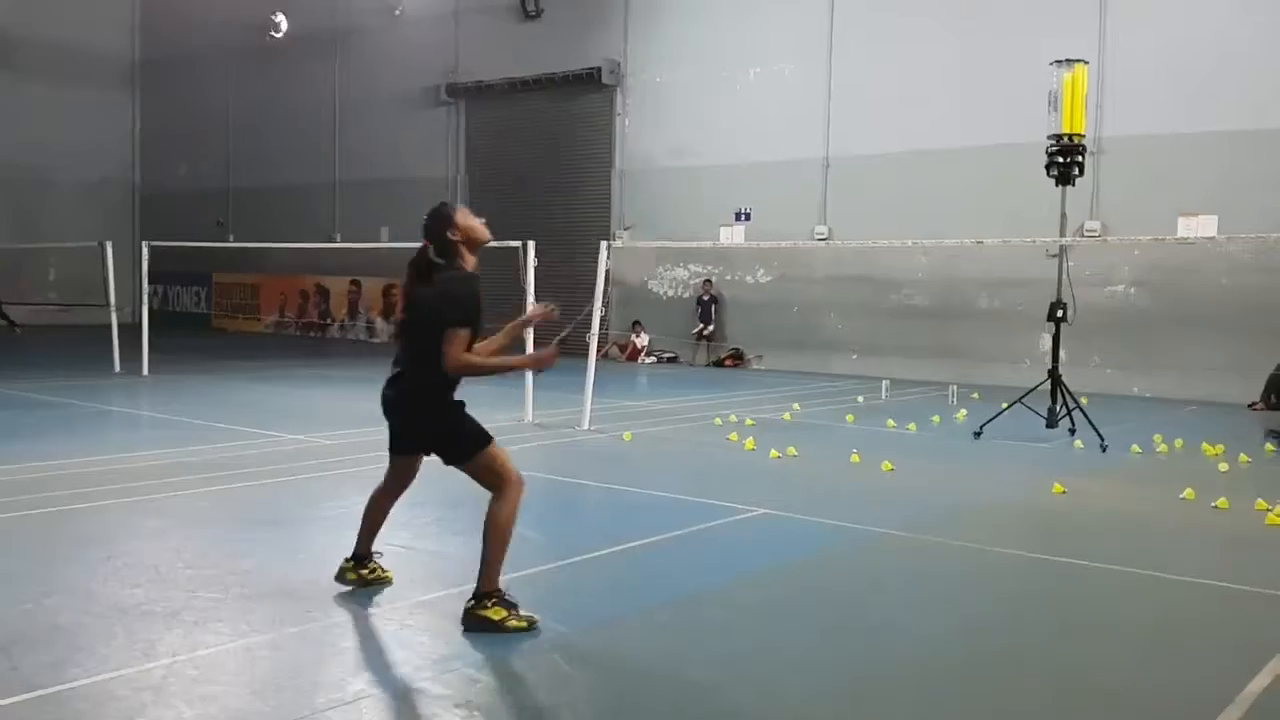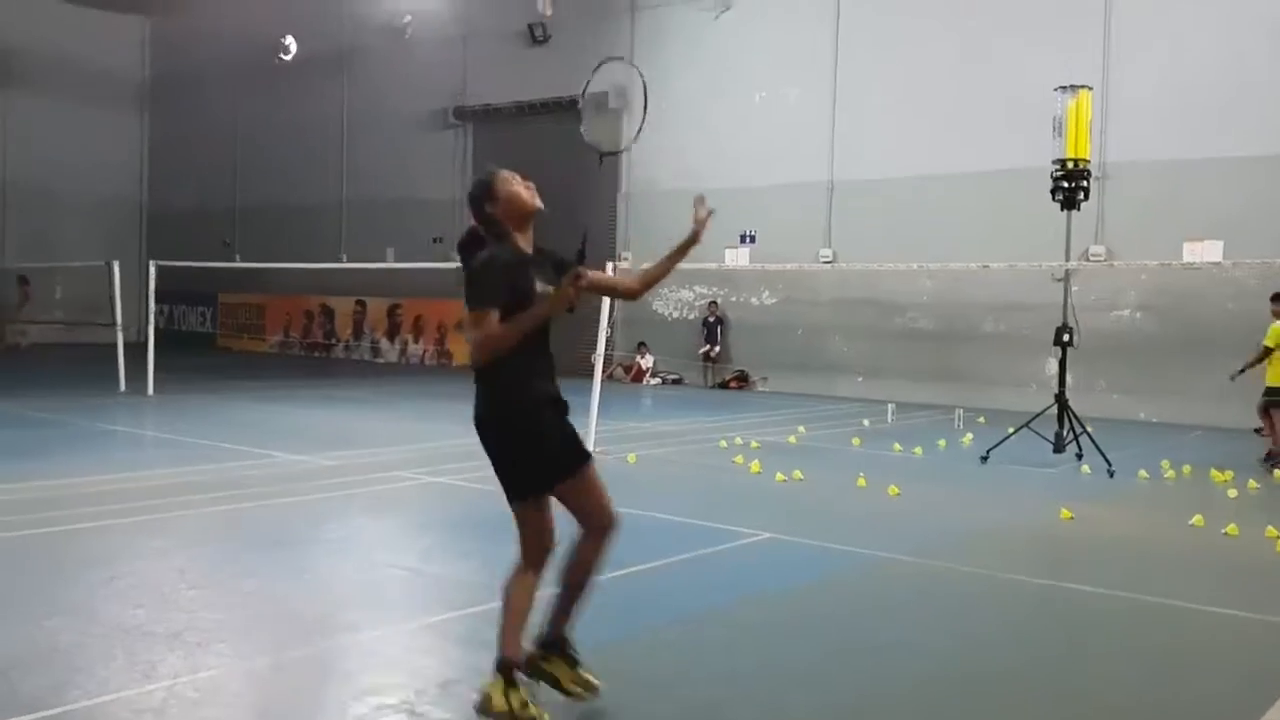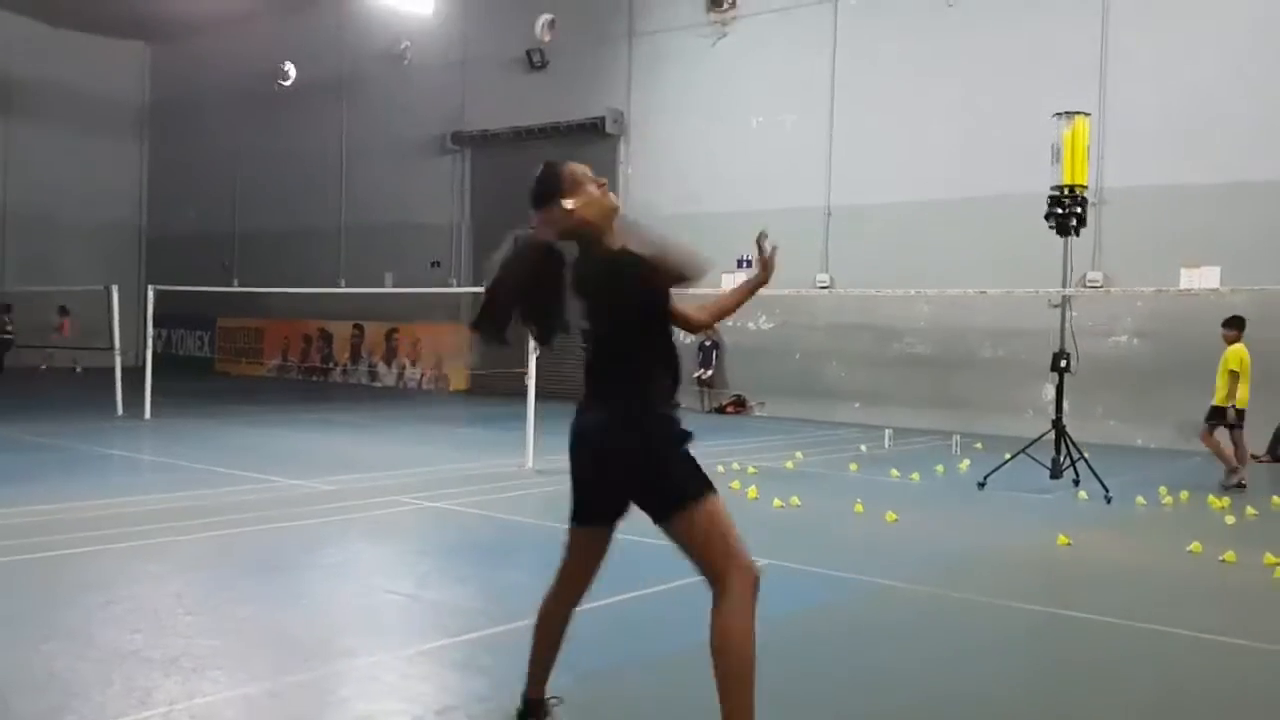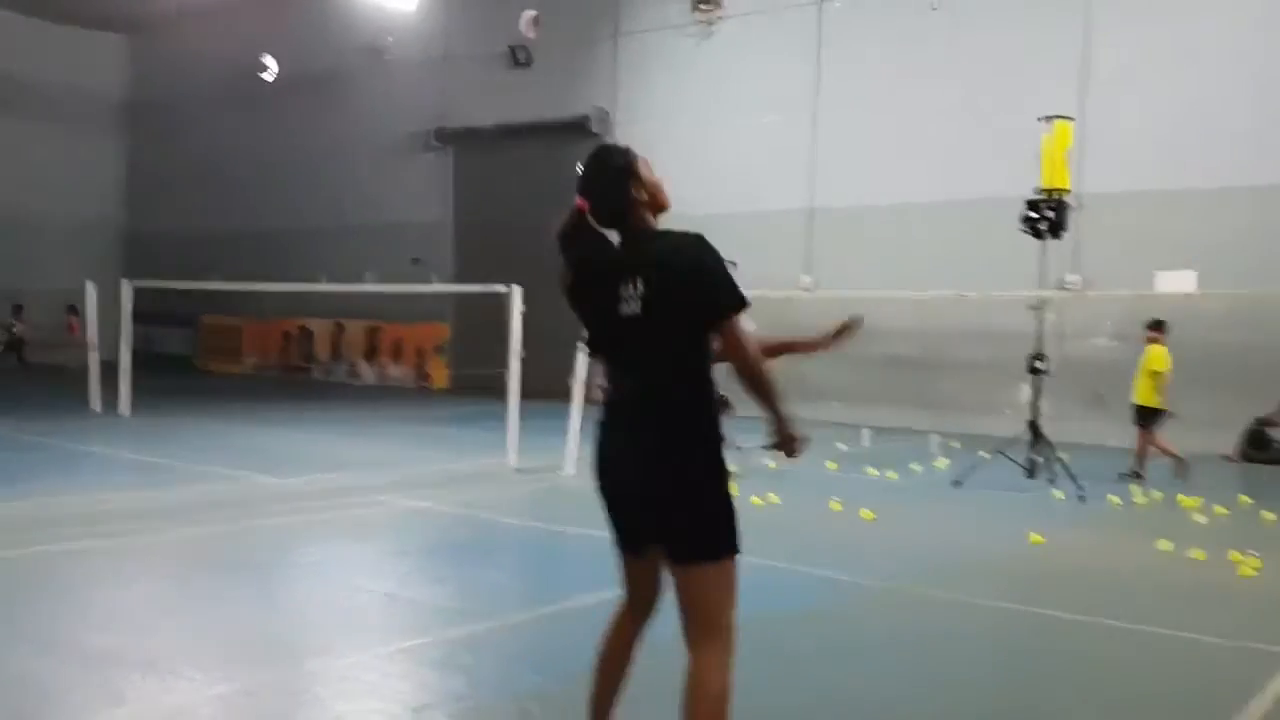
dt=0.4s
person 1, frame 1
left shoulder: (443, 281)
right shoulder: (461, 287)
left elbow: (471, 350)
right elbow: (455, 363)
left wrist: (522, 323)
right wrist: (521, 363)
left hip: (402, 397)
right hip: (427, 401)
left knee: (397, 480)
right knee: (508, 483)
left ankle: (358, 562)
right ankle: (486, 600)
person 1, frame 2
left shoulder: (545, 262)
right shoulder: (494, 264)
left elbow: (630, 287)
right elbow: (483, 347)
left wrist: (688, 242)
right wrist: (545, 311)
left hip: (532, 410)
right hip: (516, 413)
left knee: (537, 551)
right knee: (599, 521)
right ankle: (552, 645)
person 1, frame 3
left shoulder: (619, 262)
right shoulder: (601, 266)
left elbow: (697, 319)
left wrist: (756, 282)
left hip: (600, 434)
right hip: (637, 433)
left knee: (571, 582)
right knee: (738, 577)
person 1, frame 4
left shoulder: (602, 268)
right shoulder: (685, 253)
right elbow: (740, 353)
right wrist: (780, 419)
left hip: (619, 455)
right hip: (682, 458)
left knee: (635, 604)
right knee: (710, 640)
